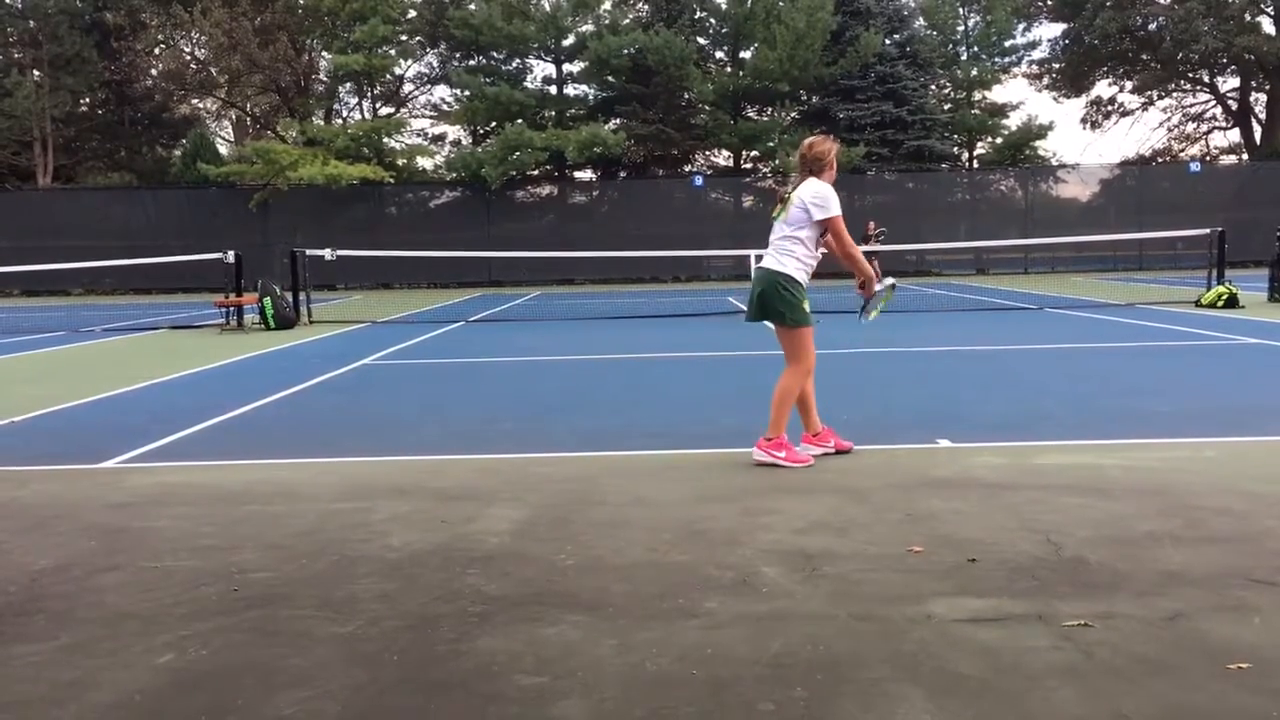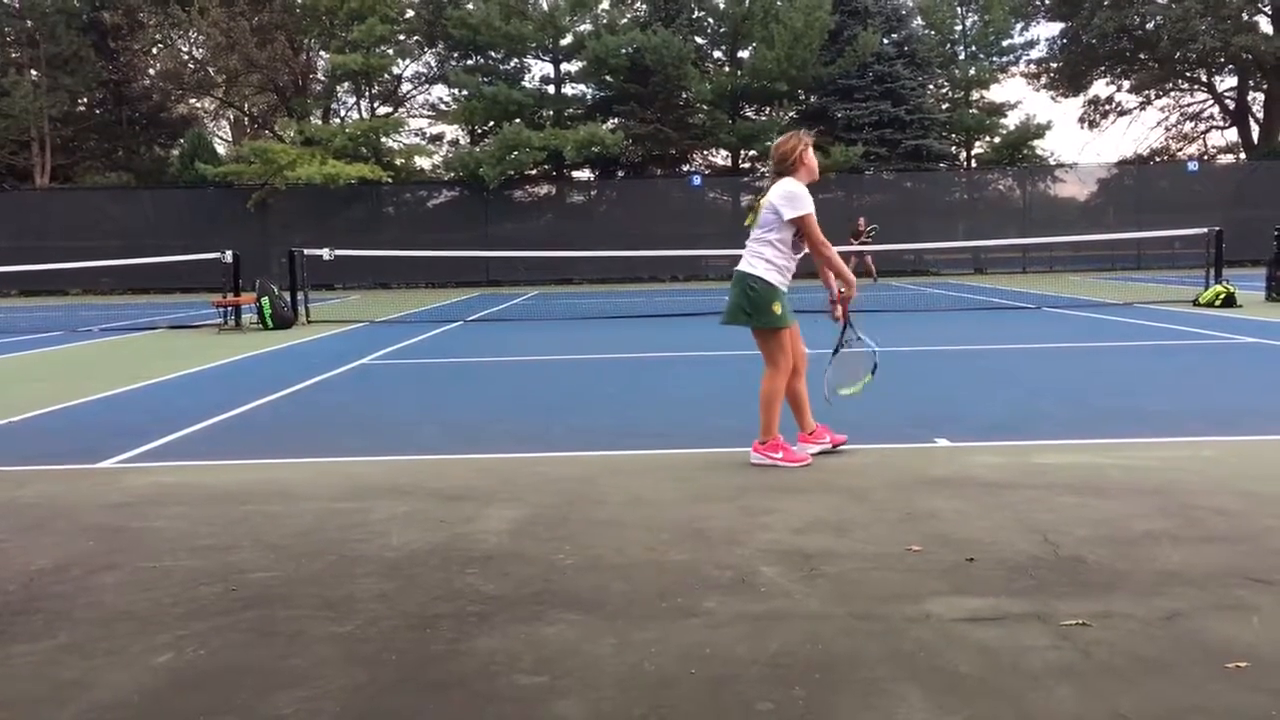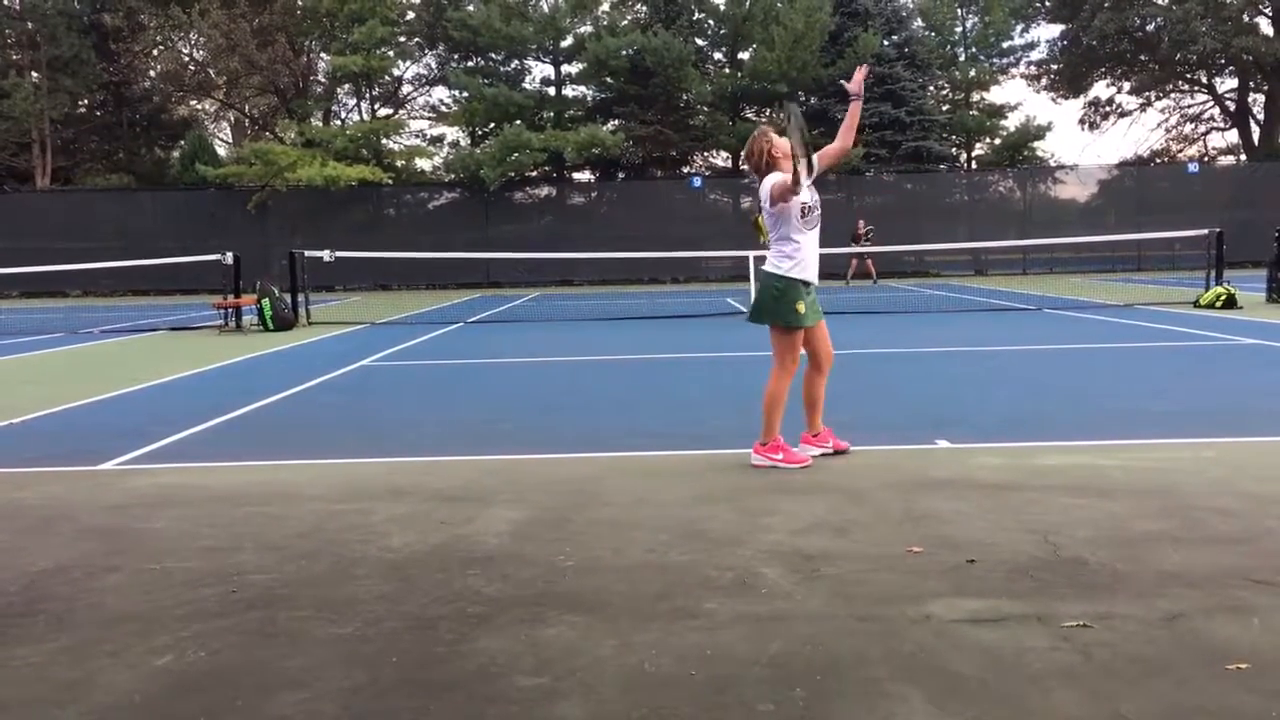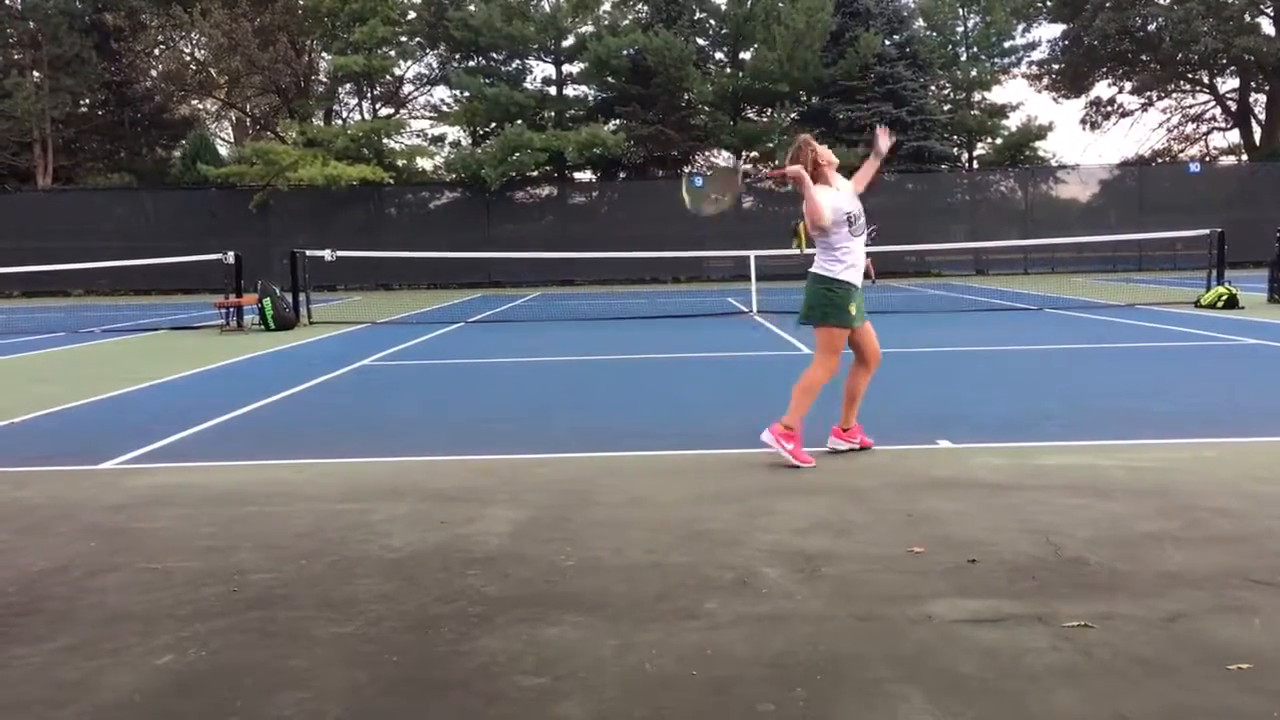
dt=0.5s
person 1, frame 1
left shoulder: (801, 191)
right shoulder: (821, 191)
left elbow: (828, 241)
right elbow: (845, 244)
left wrist: (857, 269)
right wrist: (869, 276)
left hip: (774, 278)
right hip: (783, 281)
left knee: (803, 363)
right knee: (800, 365)
left ankle: (815, 435)
right ankle: (771, 442)
person 1, frame 2
left shoulder: (790, 192)
right shoulder: (793, 191)
left elbow: (812, 248)
right elbow: (819, 244)
left wrist: (834, 291)
right wrist: (848, 278)
left hip: (768, 286)
right hip: (759, 284)
left knee: (797, 362)
right knee: (780, 366)
left ankle: (810, 433)
right ankle: (767, 444)
person 1, frame 3
left shoulder: (799, 172)
right shoulder: (774, 182)
left elbow: (843, 144)
right elbow: (782, 194)
left wrist: (856, 98)
right wrist: (793, 181)
left hip: (803, 284)
right hip: (784, 283)
left knee: (822, 359)
right knee: (786, 366)
left ankle: (815, 434)
right ankle: (767, 446)
person 1, frame 4
left shoulder: (841, 188)
right shoulder: (822, 196)
left elbow: (860, 181)
right elbow: (816, 221)
left wrist: (878, 152)
right wrist: (806, 182)
left hip: (847, 286)
right hip: (833, 286)
left knee: (869, 357)
right knee: (824, 364)
left ankle: (845, 430)
right ankle: (784, 430)
